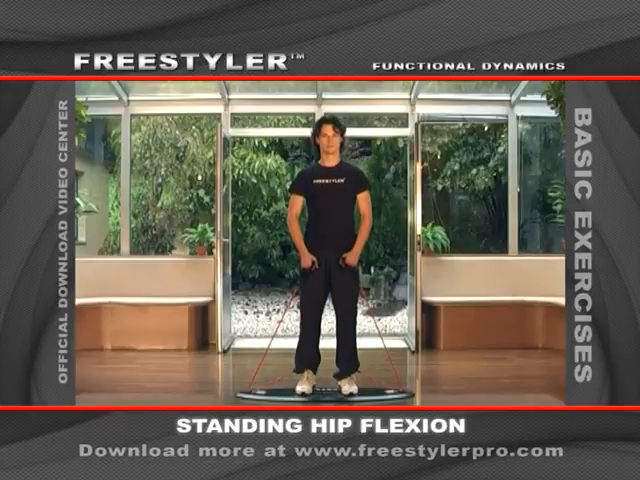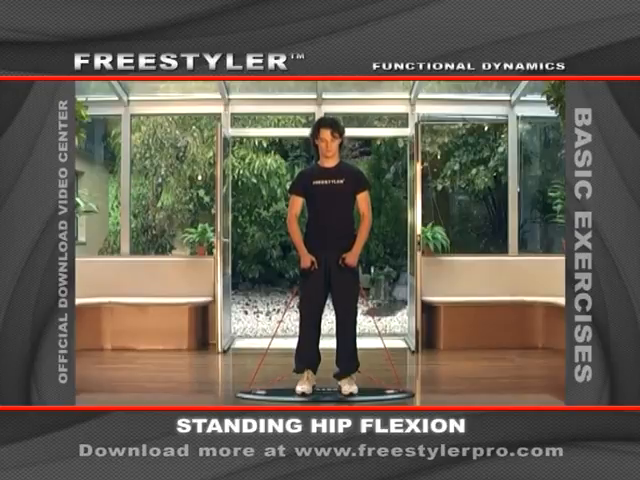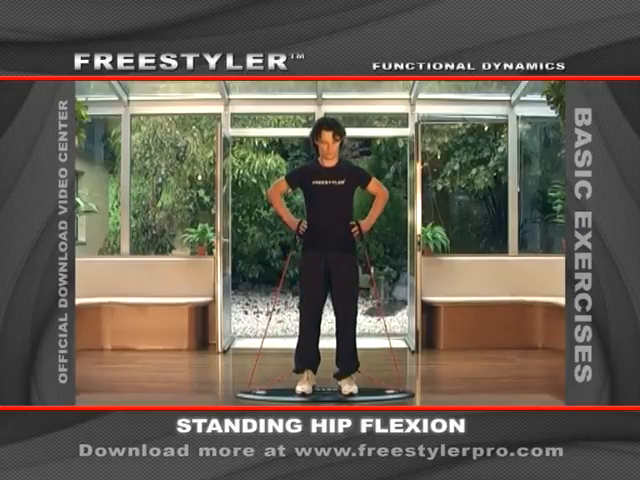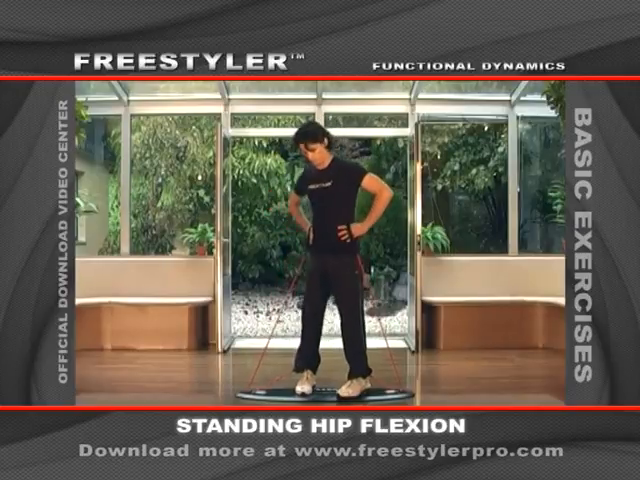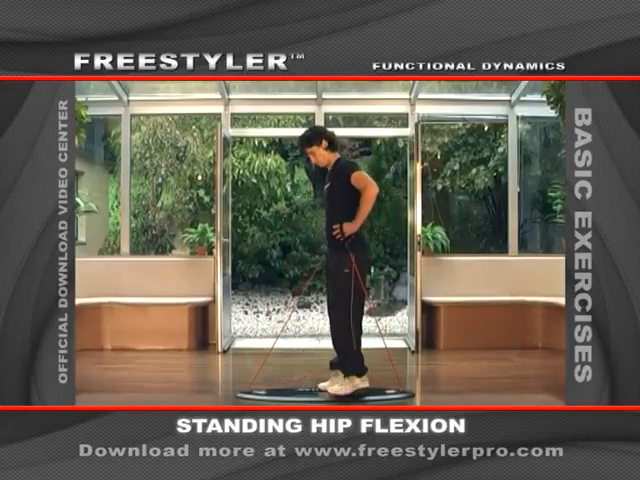
dt=1s
person 1, frame 1
left shoulder: (354, 175)
right shoulder: (306, 176)
left elbow: (366, 216)
right elbow: (292, 217)
left wrist: (356, 251)
right wrist: (303, 252)
left hip: (345, 256)
right hip: (314, 256)
left knee: (346, 316)
right knee: (309, 315)
left ankle: (347, 373)
right ankle: (307, 372)
person 1, frame 2
left shoulder: (353, 174)
right shoulder: (305, 176)
left elbow: (366, 215)
right elbow: (292, 217)
left wrist: (355, 251)
right wrist: (302, 252)
left hip: (345, 256)
right hip: (313, 257)
left knee: (346, 316)
right knee: (309, 315)
left ankle: (347, 373)
right ankle: (306, 372)
person 1, frame 3
left shoulder: (352, 172)
right shoulder: (305, 172)
left elbow: (382, 193)
right elbow: (273, 192)
left wrist: (368, 222)
right wrist: (290, 221)
left hip: (344, 253)
right hip: (313, 253)
left knee: (346, 314)
right knee: (309, 313)
left ankle: (347, 373)
right ankle: (306, 372)
person 1, frame 4
left shoulder: (348, 170)
right shoulder: (307, 177)
left elbow: (385, 192)
right elbow: (292, 204)
left wrist: (364, 226)
left hip: (344, 255)
right hip: (318, 255)
left knee: (351, 317)
right knee: (311, 315)
left ankle: (359, 376)
right ankle: (307, 372)
person 1, frame 5
left shoulder: (346, 168)
right shoulder: (331, 174)
left elbow: (371, 189)
left wrist: (355, 224)
left hip: (350, 253)
right hip: (336, 253)
left knee: (347, 314)
right knee: (337, 315)
left ankle: (357, 374)
right ankle: (342, 371)
